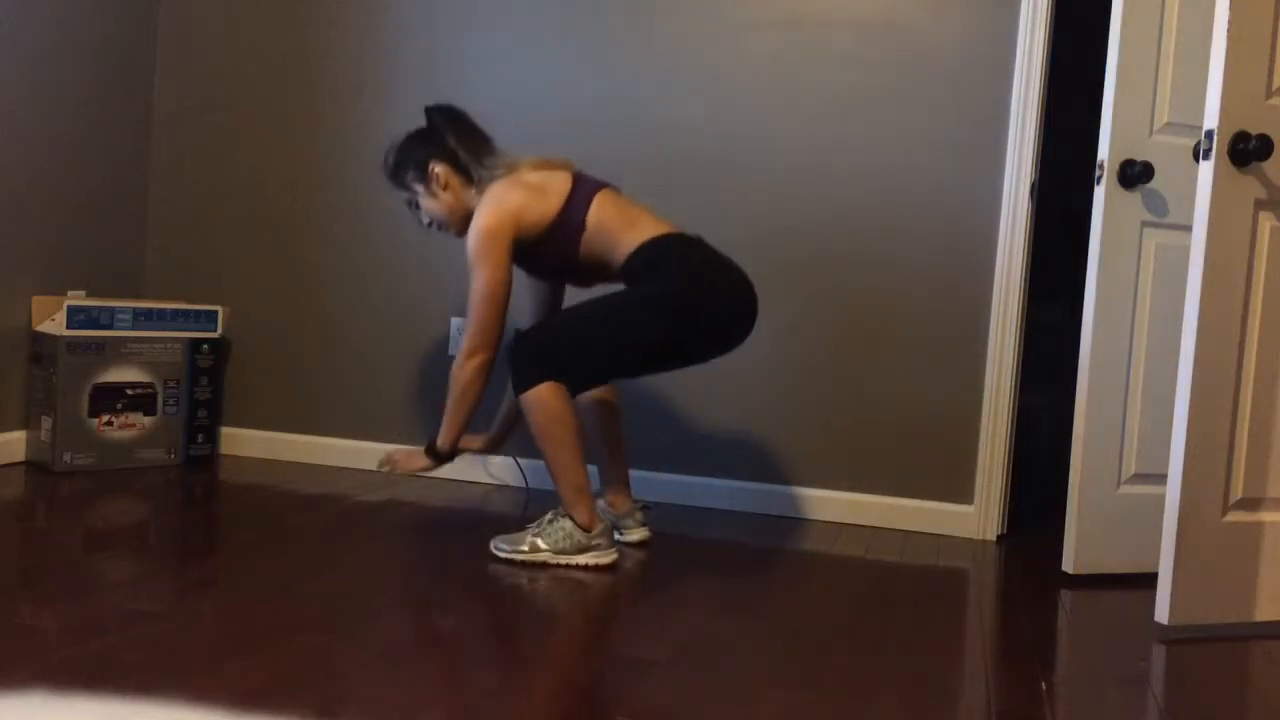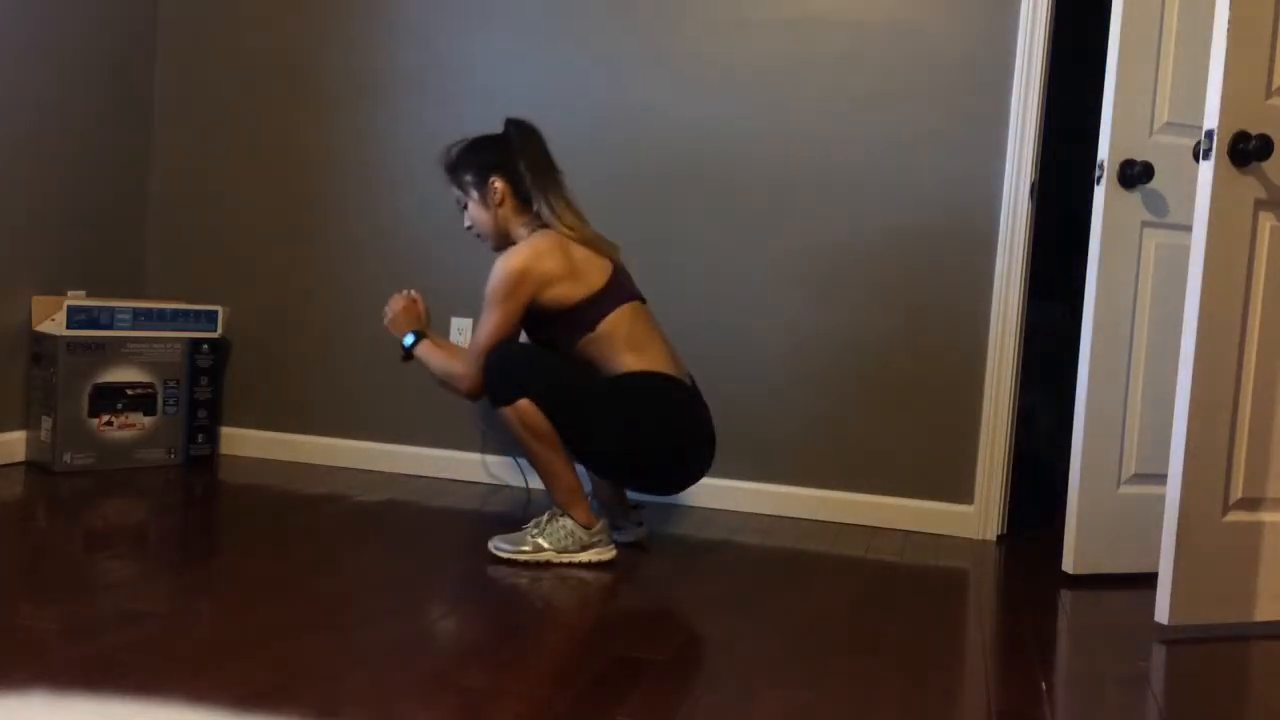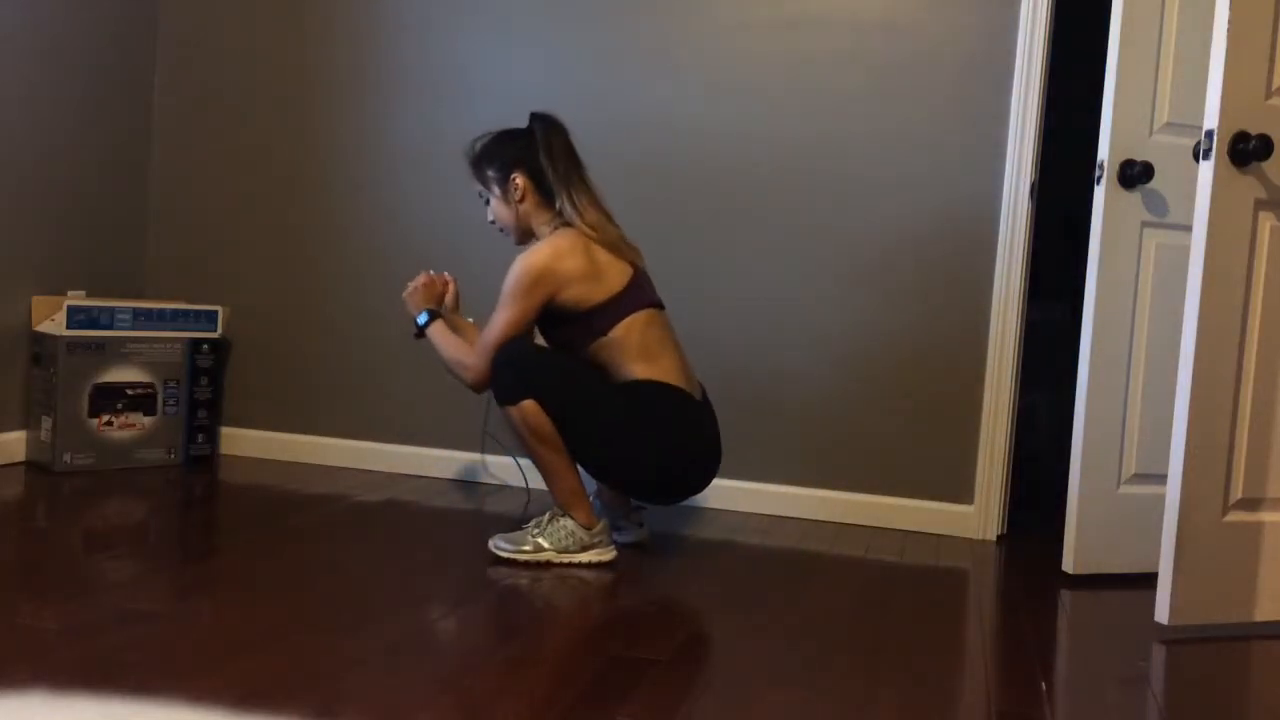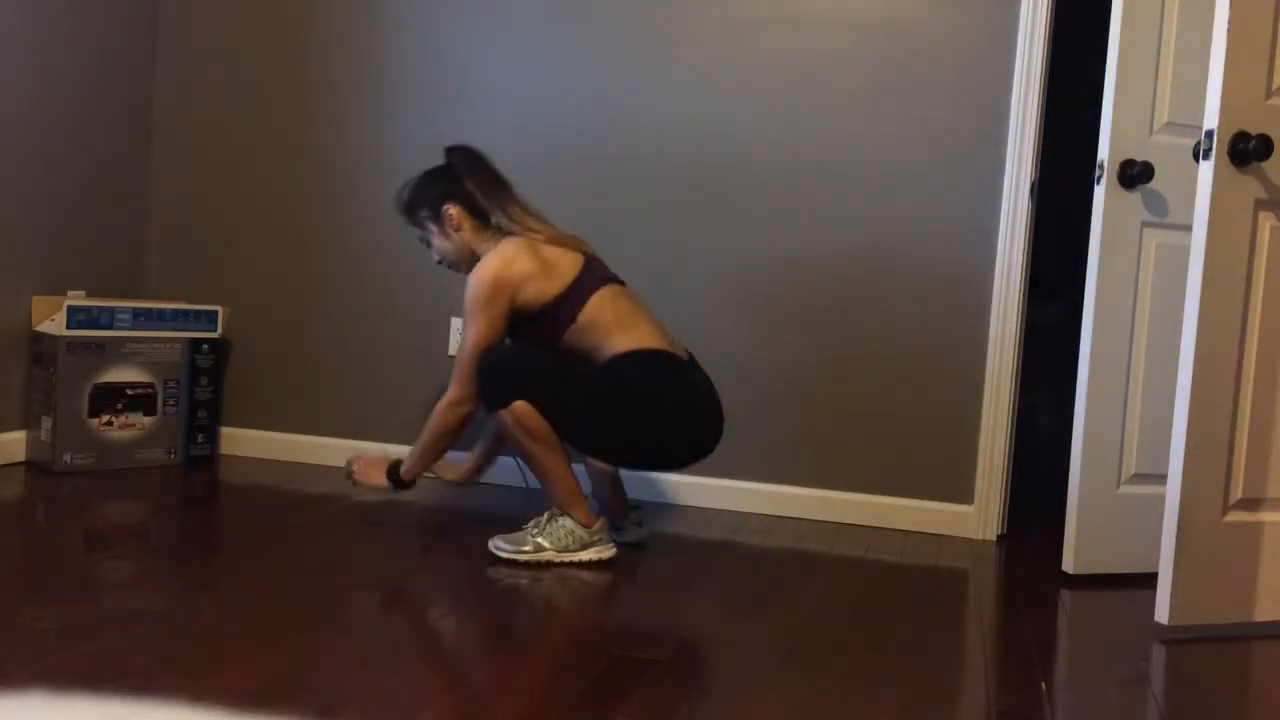
dt=1s
person 1, frame 1
left shoulder: (493, 212)
right shoulder: (526, 193)
left elbow: (478, 352)
right elbow: (543, 331)
left wrist: (440, 447)
right wrist: (493, 436)
left hip: (690, 292)
right hip: (709, 286)
left knee: (538, 358)
right knee: (576, 353)
left ankle: (583, 529)
right ankle: (621, 509)
person 1, frame 2
left shoulder: (522, 261)
right shoulder: (563, 244)
left elbow: (473, 378)
left wrist: (412, 338)
right wrist: (429, 334)
left hip: (661, 435)
right hip: (674, 421)
left knee: (507, 369)
right knee: (547, 375)
left ankle: (581, 528)
right ankle: (613, 512)
person 1, frame 3
left shoulder: (544, 259)
right shoulder: (586, 243)
left elbow: (479, 371)
left wrist: (427, 316)
right wrist: (452, 316)
left hip: (665, 445)
right hip: (684, 434)
left knee: (514, 368)
right knee: (541, 372)
left ankle: (582, 529)
right ankle: (617, 510)
person 1, frame 4
left shoulder: (495, 271)
right shoulder: (530, 250)
left elbow: (462, 399)
right elbow: (523, 390)
left wrist: (400, 473)
right wrist: (471, 465)
left hip: (664, 407)
right hip: (680, 400)
left knee: (501, 371)
right knee: (534, 378)
left ankle: (581, 527)
right ankle: (614, 511)
